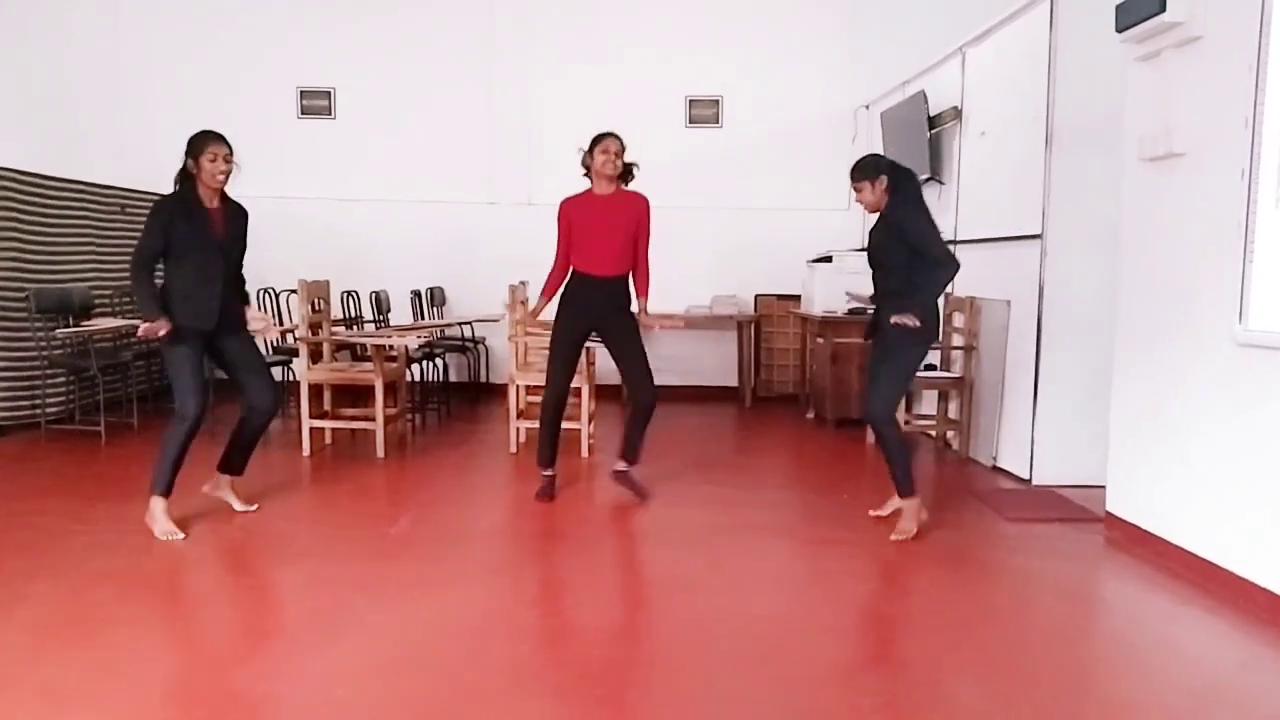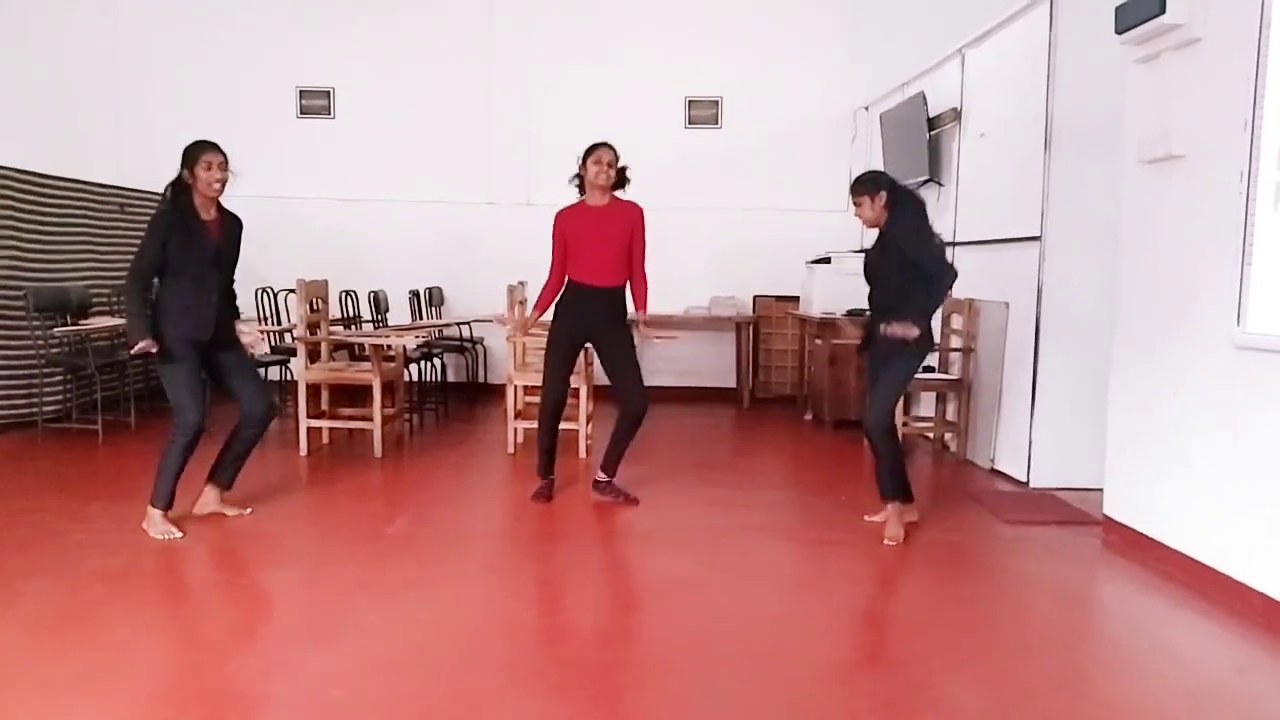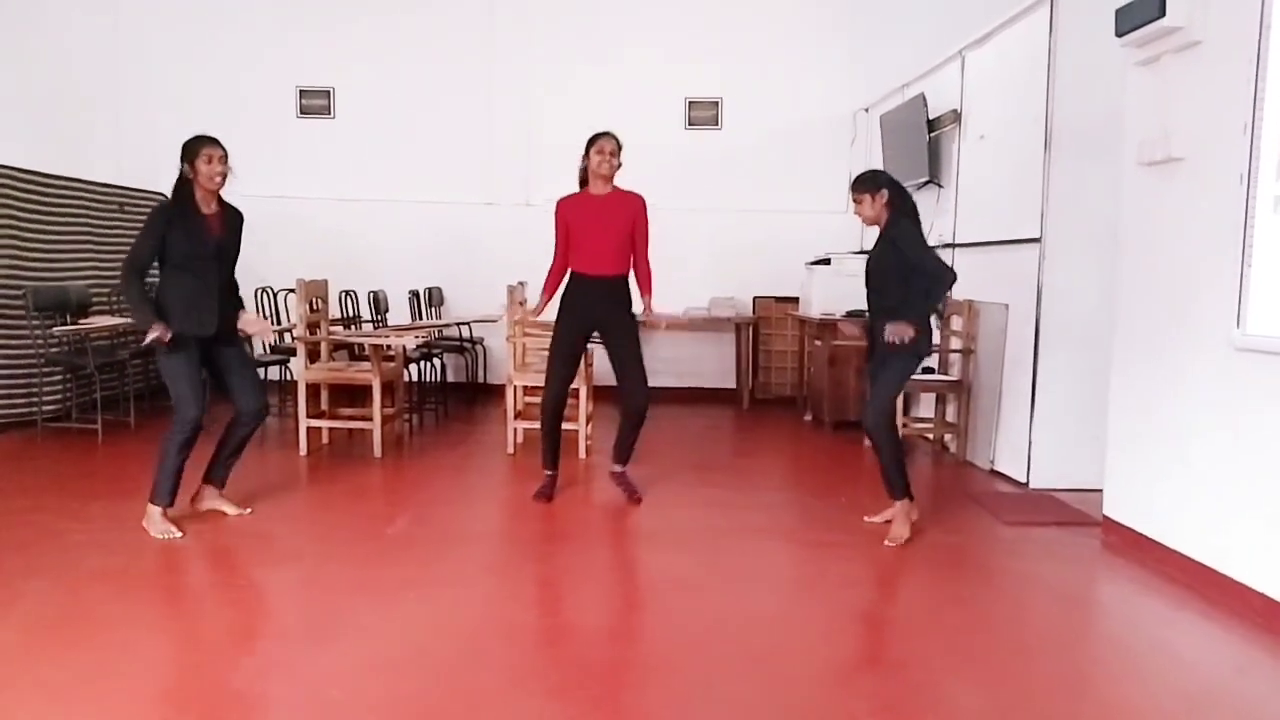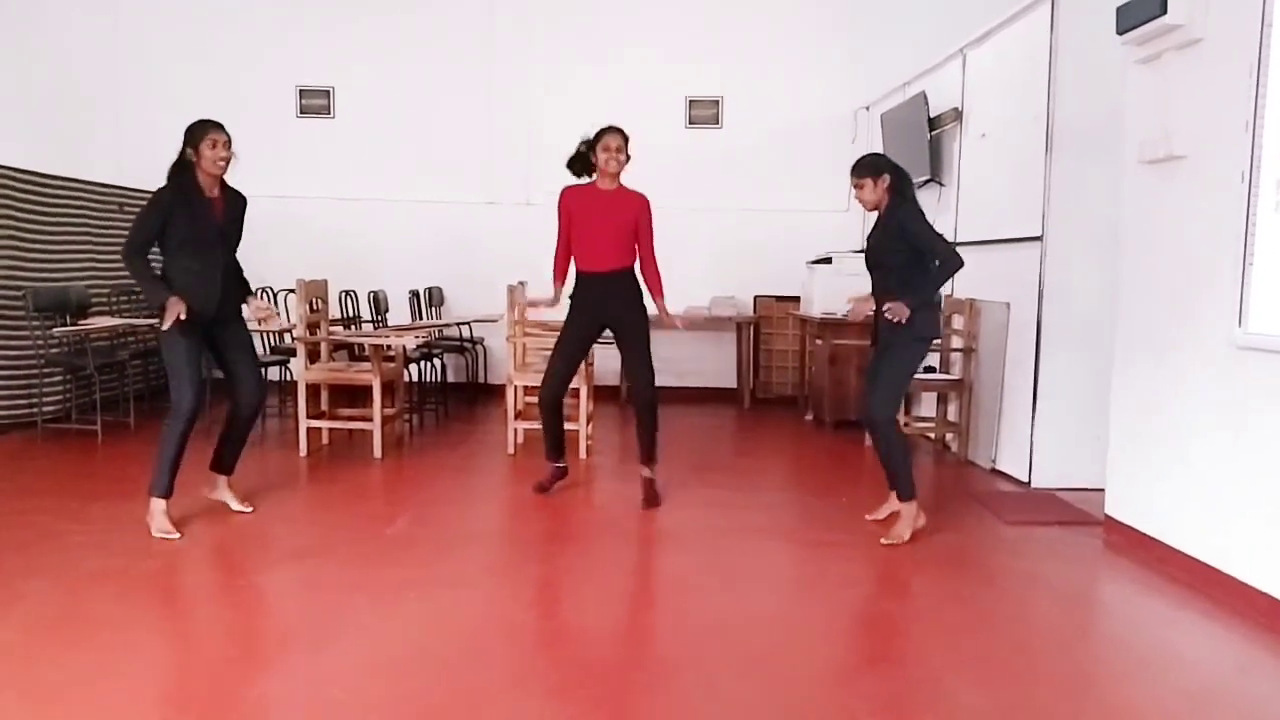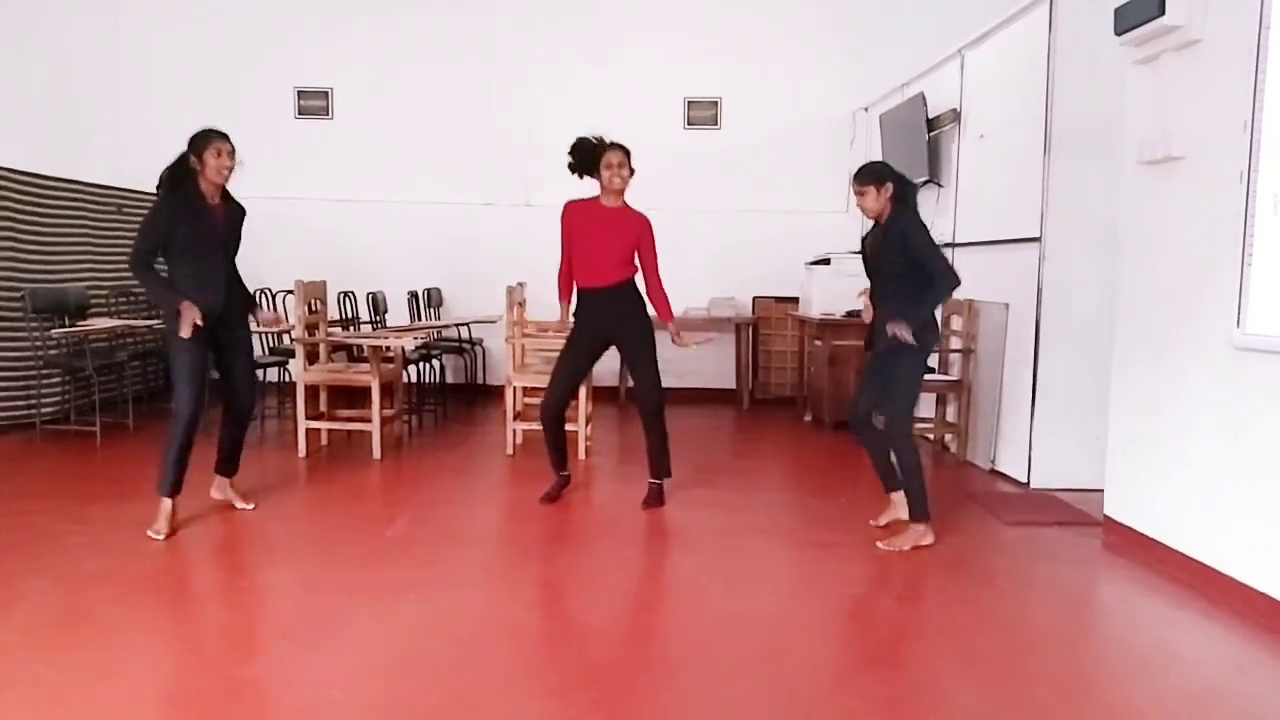
dt=0.1s
person 1, frame 1
left shoulder: (237, 213)
right shoulder: (170, 209)
right elbow: (141, 268)
left wrist: (246, 308)
right wrist: (154, 314)
left hip: (226, 323)
right hip: (183, 324)
left knee: (265, 400)
right knee: (191, 408)
left ankle: (223, 480)
right ankle: (158, 504)
person 1, frame 2
left shoulder: (231, 224)
right shoulder: (168, 220)
right elbow: (138, 280)
left wrist: (233, 322)
right wrist: (141, 331)
left hip: (218, 335)
right hip: (175, 336)
left knee: (260, 409)
right knee: (191, 419)
left ankle: (212, 495)
right ankle: (156, 512)
person 1, frame 3
left shoulder: (233, 218)
right shoulder: (168, 215)
right elbow: (132, 272)
left wrist: (240, 313)
right wrist: (151, 319)
left hip: (221, 330)
right hip: (178, 331)
left knee: (253, 406)
right knee: (190, 415)
left ankle: (210, 491)
right ankle: (156, 509)
person 1, frame 4
left shoulder: (236, 202)
right shoulder: (170, 197)
right elbow: (133, 253)
left wrist: (247, 297)
right wrist: (164, 296)
left hip: (225, 313)
right hip: (182, 314)
left knee: (251, 395)
right knee: (186, 403)
left ankle: (221, 482)
right ankle: (158, 504)
person 1, frame 5
left shoulder: (235, 210)
right shoulder: (173, 204)
right elbow: (140, 262)
left wrist: (253, 306)
right wrist: (178, 304)
left hip: (230, 317)
right hip: (190, 319)
left knee: (241, 400)
right knee: (187, 407)
left ankle: (223, 482)
right ankle: (166, 505)
person 2, frame 1
left shoulder: (904, 215)
right shoulder: (888, 220)
left elbow: (945, 263)
left wrist: (915, 309)
right wrist: (876, 299)
left hip: (908, 328)
right hip: (889, 326)
left knee: (879, 409)
right knee: (874, 408)
left ankle: (912, 502)
right ankle: (904, 492)
person 2, frame 2
left shoulder: (903, 230)
right shoulder: (888, 236)
left elbow: (946, 273)
left wrist: (916, 320)
right wrist: (871, 330)
left hip: (905, 342)
right hip: (886, 341)
left knee: (875, 419)
right knee: (881, 422)
left ankle: (895, 506)
right ankle: (901, 504)
person 2, frame 3
left shoulder: (901, 233)
right shoulder: (887, 237)
left elbow: (944, 277)
left wrist: (912, 322)
right wrist: (871, 331)
left hip: (904, 343)
right hip: (887, 342)
left knee: (873, 417)
right knee: (881, 421)
left ankle: (902, 504)
right ankle: (903, 503)
person 2, frame 4
left shoulder: (906, 215)
right shoulder: (881, 222)
left elbow: (950, 260)
left wrist: (911, 303)
right wrist: (872, 300)
left hip: (910, 328)
right hip: (890, 328)
left knee: (882, 411)
right knee: (874, 413)
left ankle: (909, 507)
right ankle: (900, 496)
person 2, frame 5
left shoulder: (907, 226)
right shoulder: (878, 232)
left elbow: (947, 278)
left wrist: (912, 321)
right wrist: (873, 301)
left hip: (908, 340)
right hip: (886, 339)
left knee: (897, 425)
right knee: (859, 415)
left ankle: (920, 525)
right ankle: (898, 498)
person 3, frame 1
left shoulder: (637, 204)
right shoulder: (570, 207)
left elbow: (640, 261)
right elbow: (562, 261)
left wrist: (643, 306)
right wrist: (542, 302)
left hip: (616, 302)
right hip: (577, 299)
left knee: (645, 392)
right knee: (555, 393)
left ankle: (624, 466)
right ankle: (548, 473)
person 3, frame 2
left shoulder: (632, 214)
right shoulder: (565, 218)
left elbow: (636, 270)
right elbow: (557, 272)
left wrist: (641, 315)
right wrist: (536, 313)
left hip: (612, 311)
right hip: (572, 308)
left knee: (636, 402)
right knee: (552, 399)
left ankle: (604, 477)
right ankle: (546, 477)
person 3, frame 3
left shoulder: (633, 204)
right shoulder: (566, 206)
left elbow: (641, 260)
right elbow: (560, 261)
left wrist: (647, 305)
right wrist: (542, 302)
left hip: (617, 301)
right hip: (577, 299)
left knee: (637, 397)
right knee: (554, 394)
left ankle: (619, 469)
right ankle: (550, 474)
person 3, frame 4
left shoulder: (637, 204)
right shoulder: (571, 196)
left elbow: (647, 260)
right elbow: (562, 251)
left wrist: (661, 306)
right wrist: (556, 291)
left hip: (624, 297)
right hip: (585, 297)
left knee: (643, 392)
right knee: (551, 390)
left ankle: (647, 473)
right ankle: (557, 463)
person 3, frame 5
left shoulder: (639, 222)
right shoulder: (574, 211)
left elbow: (651, 276)
right elbow: (568, 263)
left wrist: (671, 325)
right wrist: (563, 309)
left hip: (628, 309)
right hip: (589, 312)
left knee: (650, 400)
right knee: (552, 402)
left ankle: (657, 482)
right ankle: (561, 475)
